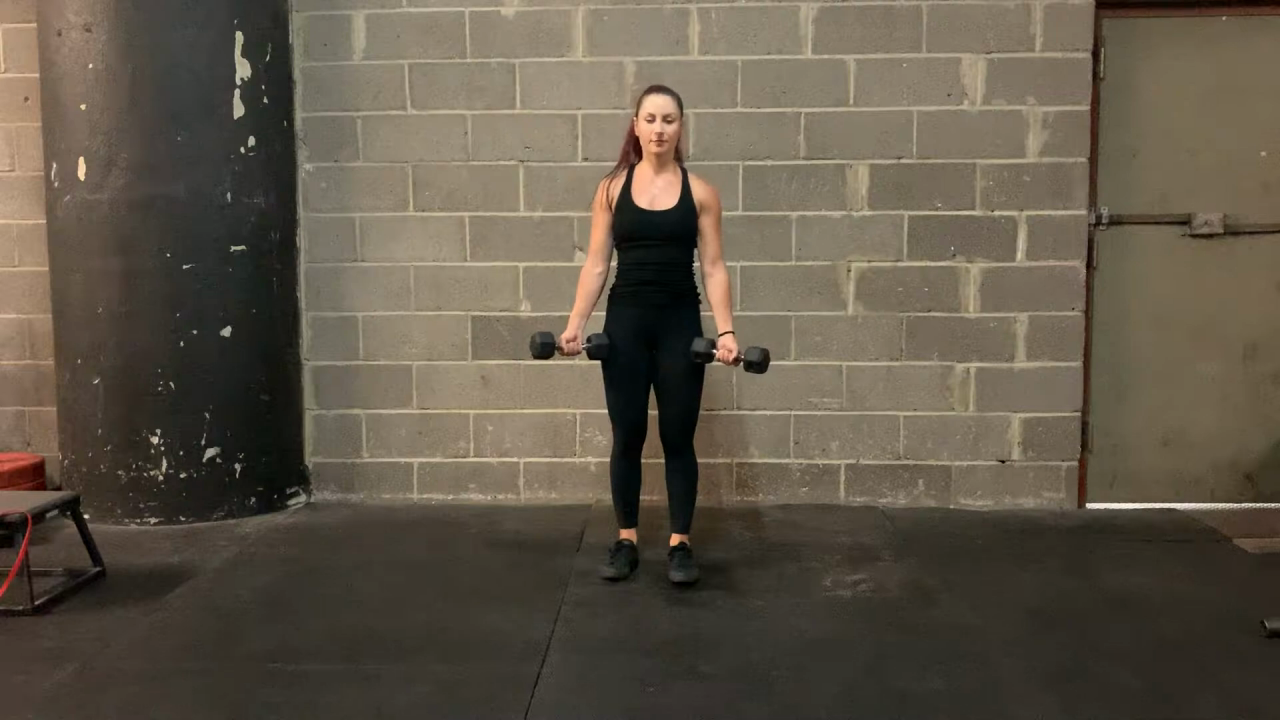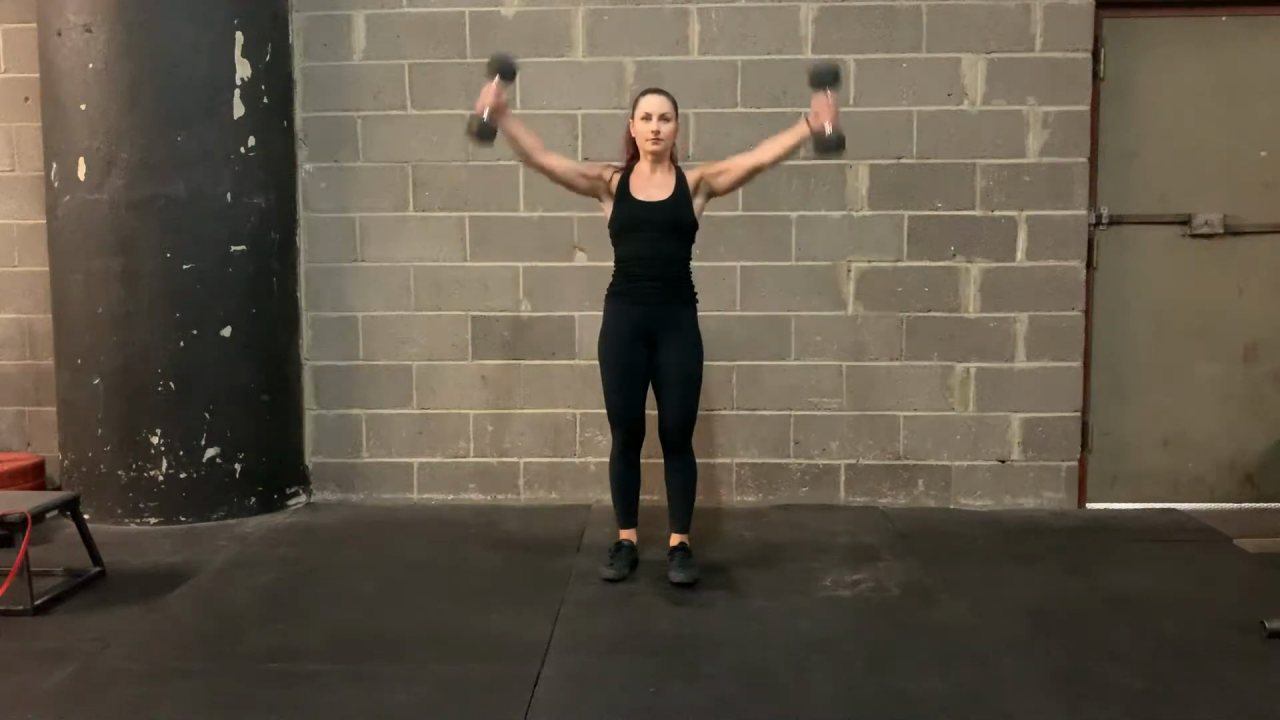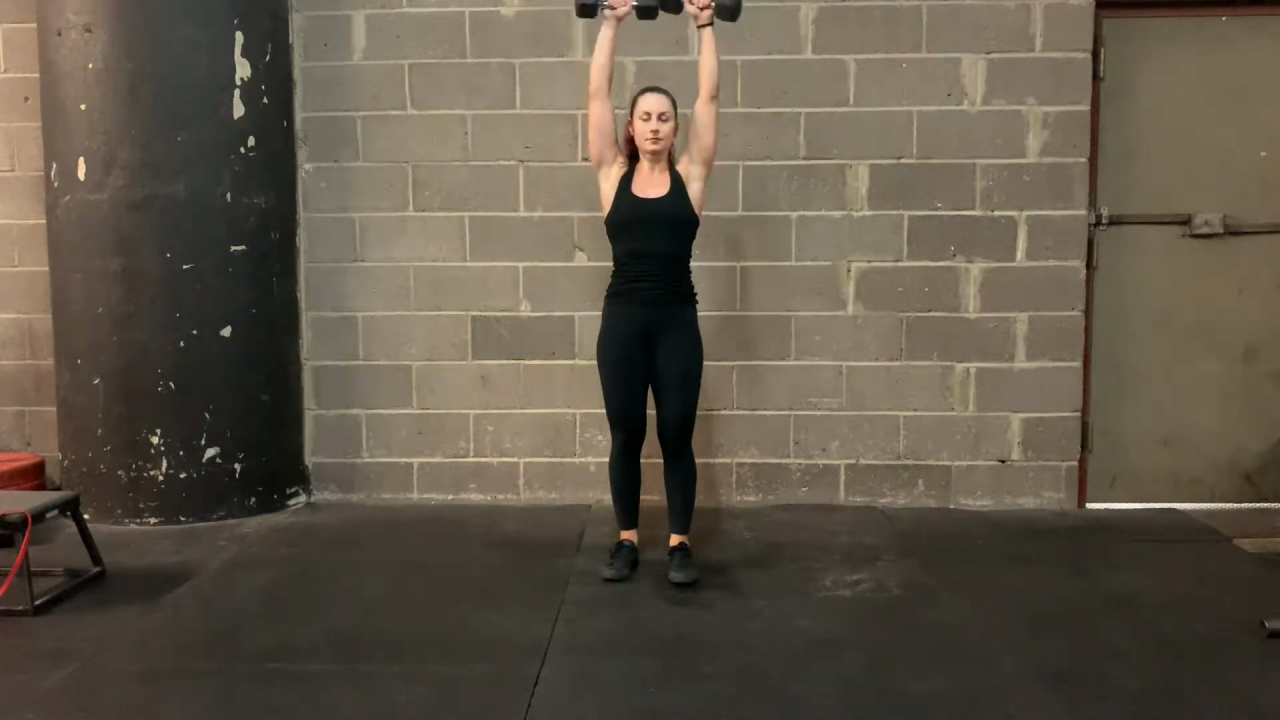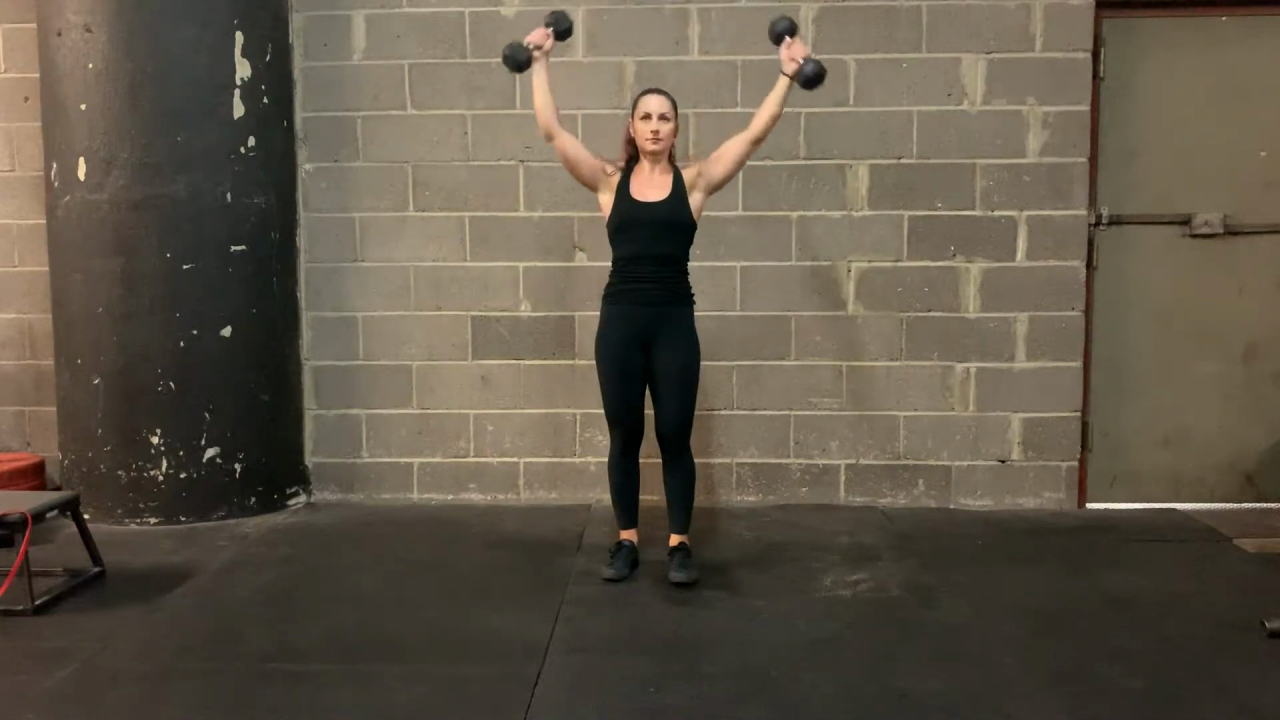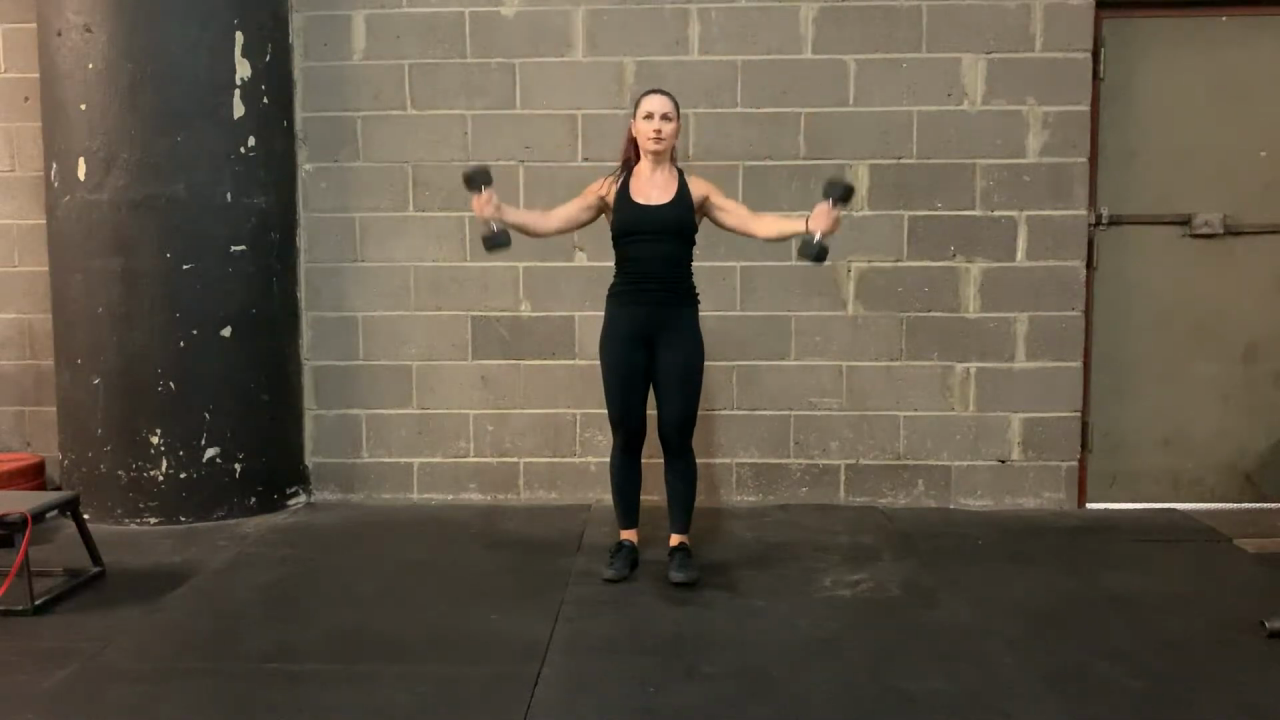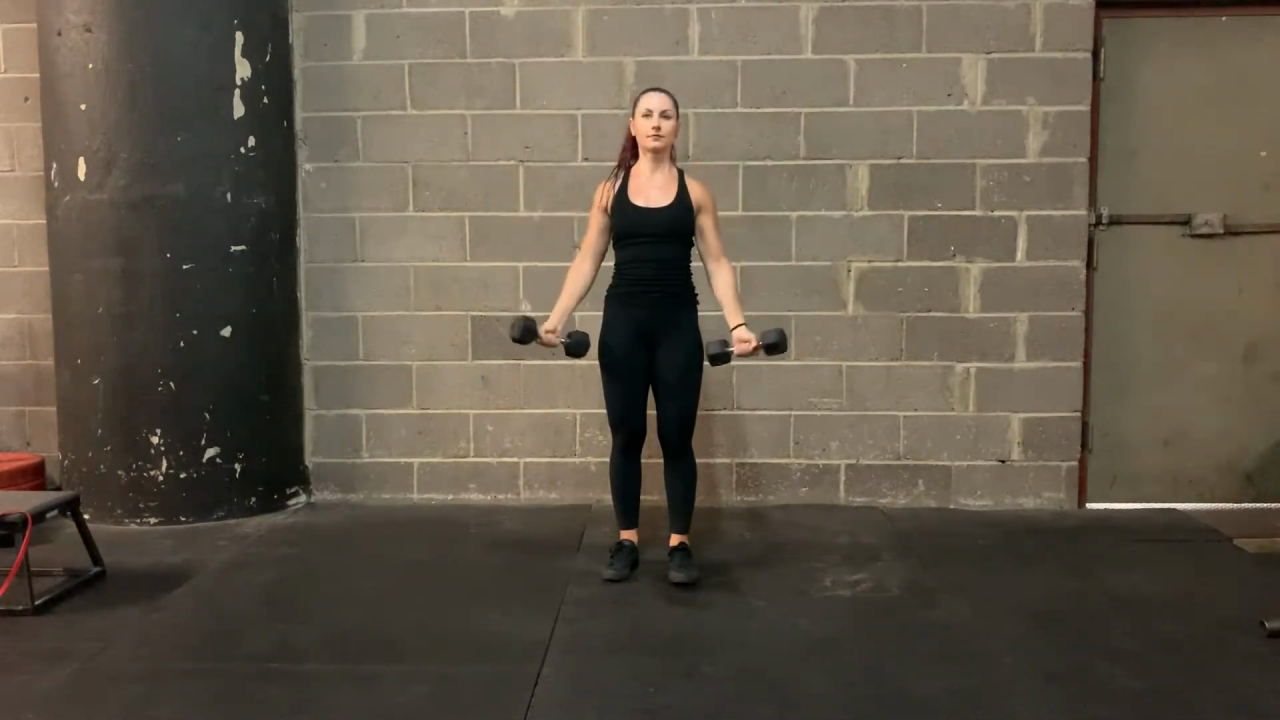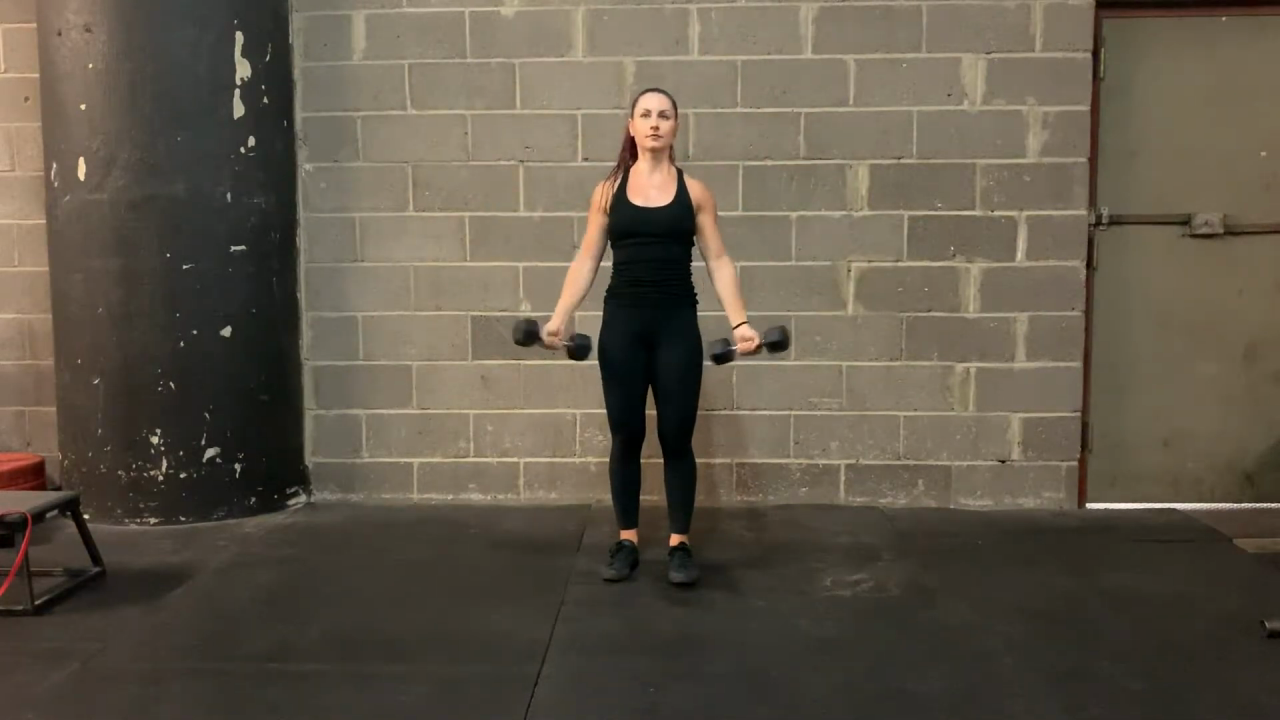
dt=0.7s
person 1, frame 1
left shoulder: (700, 191)
right shoulder: (612, 187)
left elbow: (713, 266)
right elbow: (596, 262)
left wrist: (726, 329)
right wrist: (575, 323)
left hip: (680, 320)
right hip: (625, 319)
left knee: (678, 438)
right knee: (627, 436)
left ankle: (680, 543)
right ankle: (626, 540)
person 1, frame 2
left shoulder: (695, 184)
right shoulder: (610, 182)
left elbow: (756, 159)
right elbow: (545, 159)
left wrist: (806, 127)
right wrist: (504, 118)
left hip: (678, 318)
right hip: (624, 318)
left knee: (677, 435)
right knee: (626, 434)
left ankle: (680, 543)
right ankle: (625, 540)
person 1, frame 3
left shoulder: (690, 176)
right shoulder: (613, 174)
left elbow: (709, 96)
right elbow: (597, 94)
left hip: (676, 321)
right hip: (622, 319)
left knee: (677, 437)
right knee: (626, 437)
left ankle: (680, 542)
right ankle: (626, 539)
person 1, frame 4
left shoulder: (693, 182)
right shoulder: (610, 182)
left elbow: (754, 134)
right elbow: (552, 132)
left wrist: (786, 77)
right wrist: (539, 63)
left hip: (674, 322)
right hip: (620, 320)
left knee: (674, 437)
right knee: (624, 437)
left ankle: (679, 543)
right ankle: (626, 540)
person 1, frame 5
left shoulder: (695, 189)
right shoulder: (610, 188)
left elbow: (756, 222)
right elbow: (549, 221)
left wrist: (807, 223)
right wrist: (500, 213)
left hip: (678, 321)
right hip: (624, 319)
left knee: (677, 437)
right knee: (626, 435)
left ankle: (679, 543)
right ankle: (626, 541)
person 1, frame 6
left shoulder: (695, 191)
right shoulder: (610, 189)
left elbow: (717, 262)
right elbow: (587, 259)
left wrist: (737, 323)
right wrist: (558, 316)
left hip: (678, 322)
right hip: (623, 321)
left knee: (677, 438)
right knee: (626, 436)
left ankle: (679, 545)
right ankle: (626, 542)
person 1, frame 7
left shoulder: (695, 191)
right shoulder: (608, 189)
left elbow: (718, 260)
right elbow: (586, 259)
left wrist: (739, 322)
right wrist: (559, 317)
left hip: (677, 322)
right hip: (622, 321)
left knee: (676, 438)
right knee: (625, 437)
left ankle: (679, 544)
right ankle: (626, 541)
